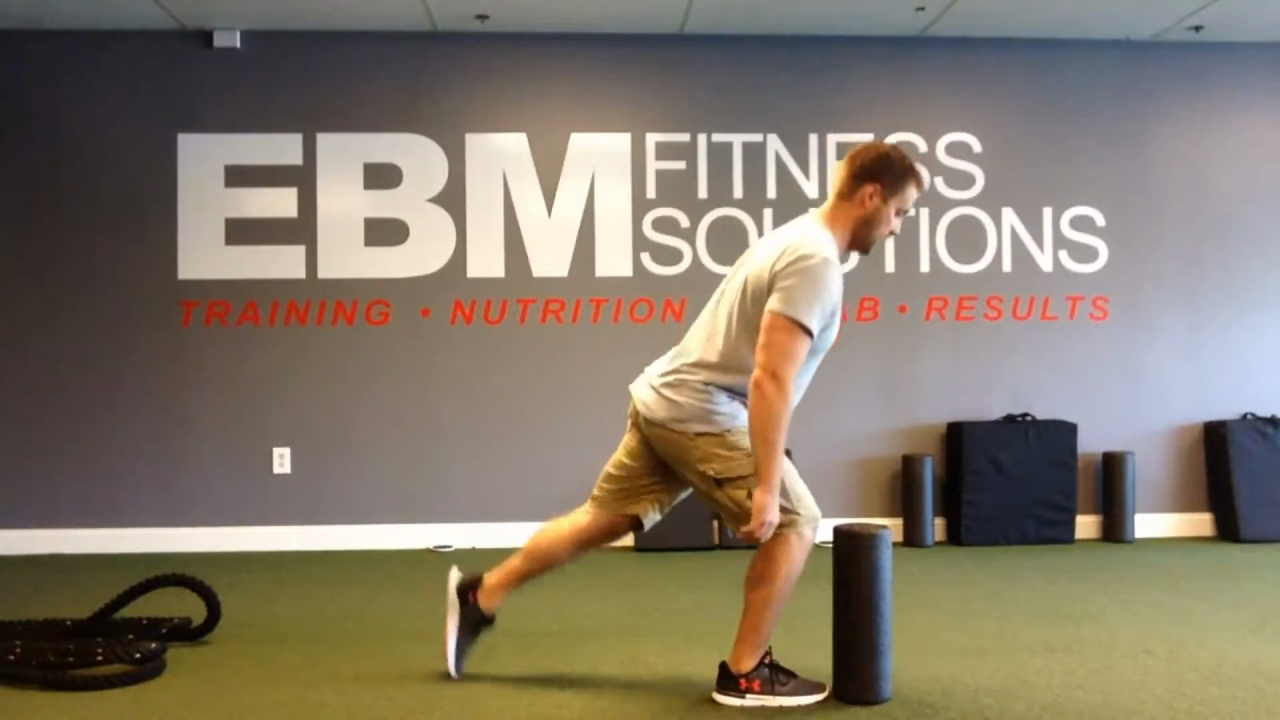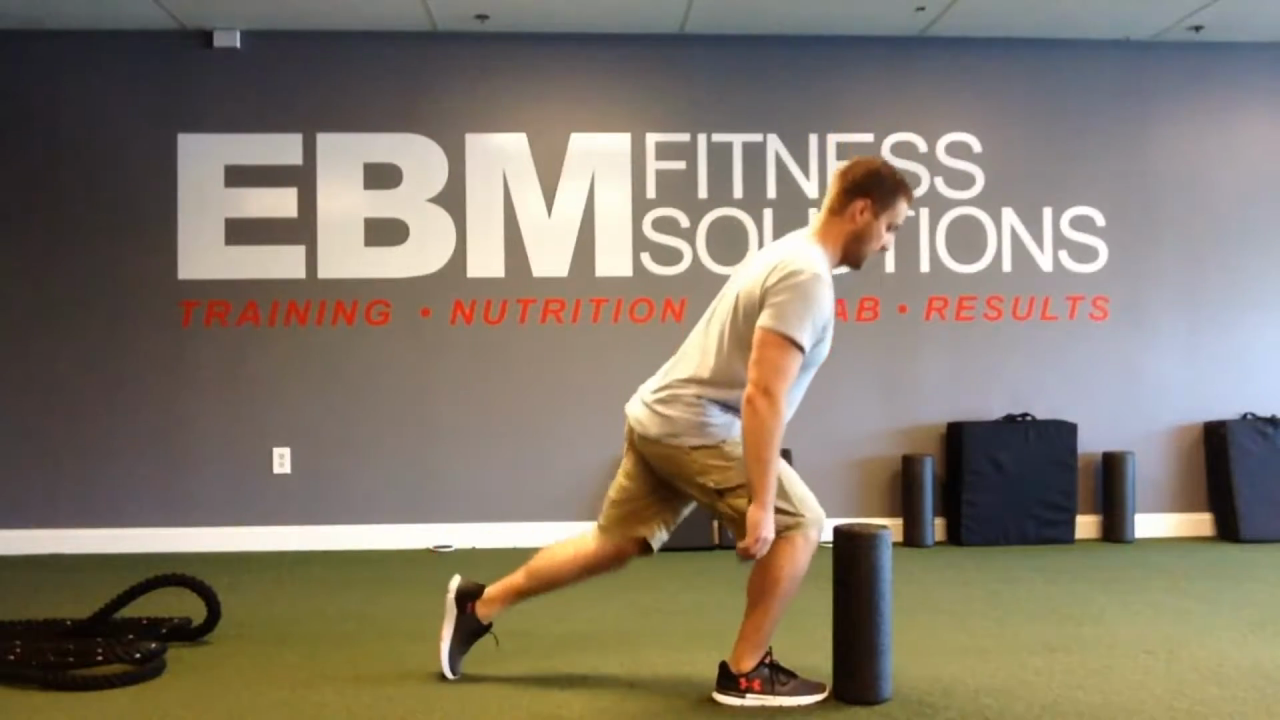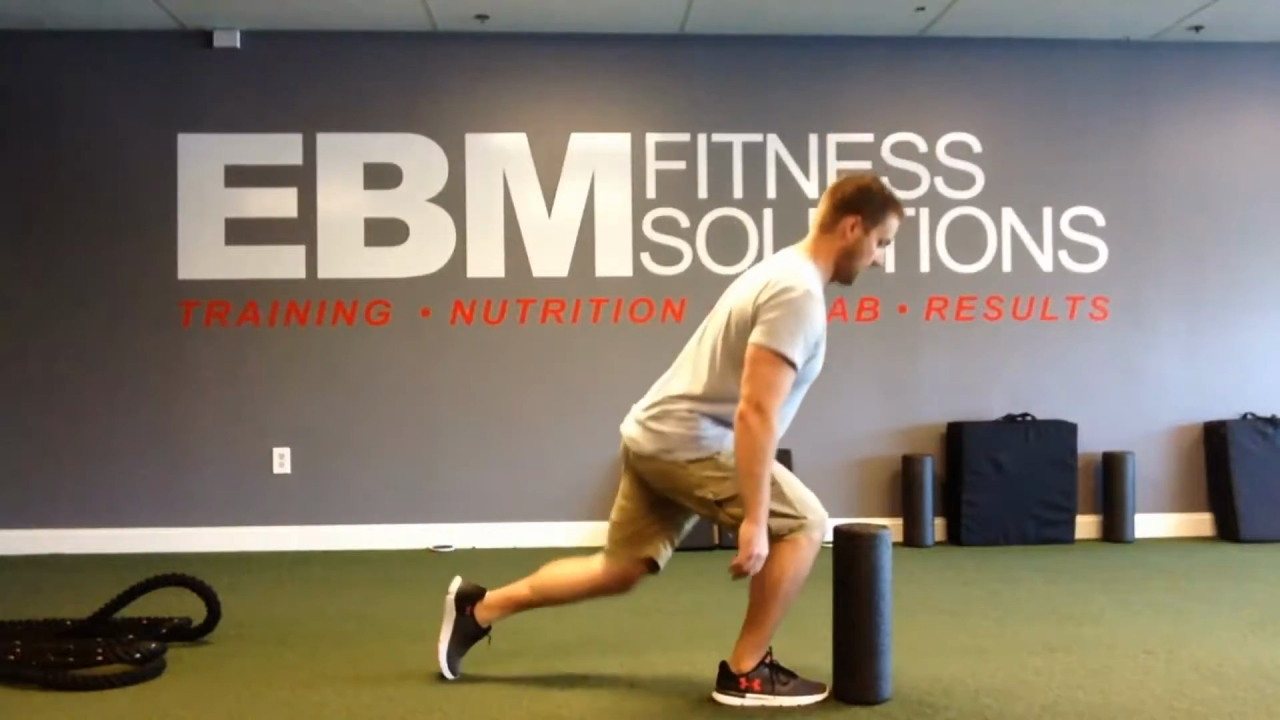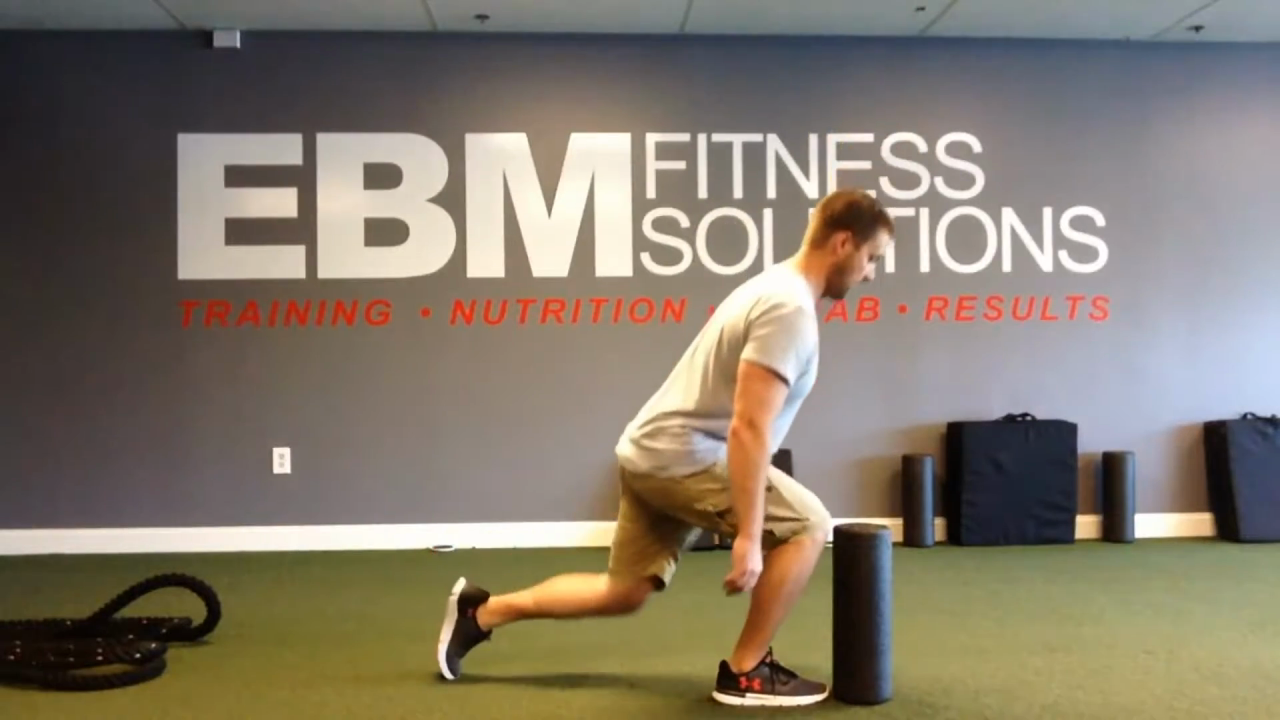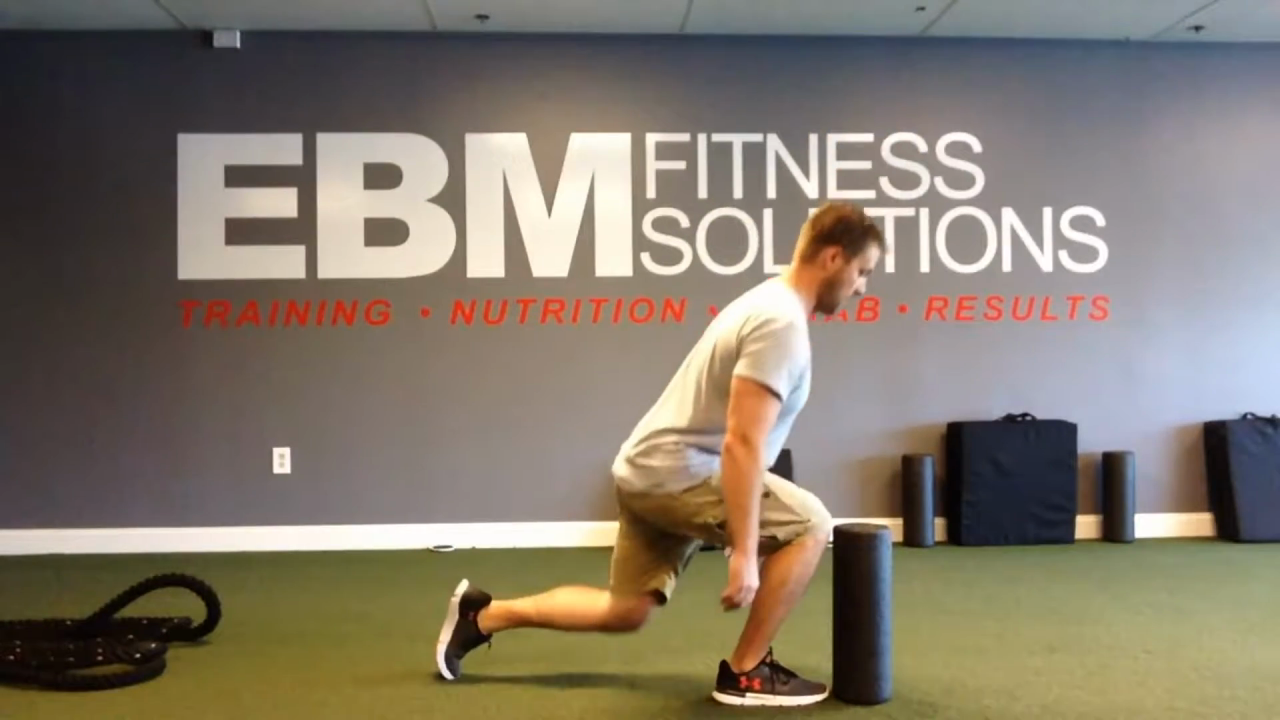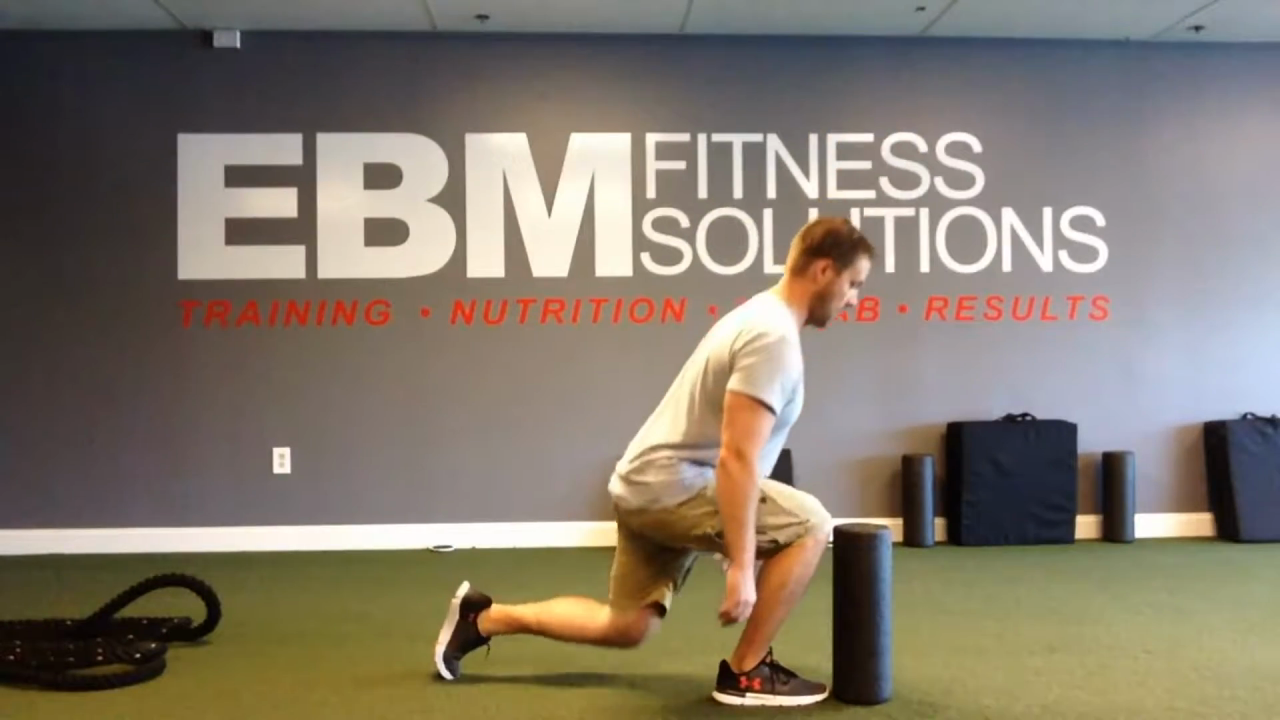
dt=0.1s
person 1, frame 1
left shoulder: (797, 237)
right shoulder: (816, 261)
right elbow: (770, 380)
right wrist: (767, 487)
left hip: (665, 402)
right hip: (698, 413)
left knee: (604, 521)
right knee: (795, 524)
left ankle: (479, 595)
right ankle: (745, 673)
person 1, frame 2
left shoulder: (790, 253)
right shoulder: (807, 276)
right elbow: (762, 396)
right wrist: (761, 503)
left hip: (659, 418)
right hip: (691, 427)
left knee: (611, 547)
right knee: (799, 526)
left ankle: (478, 606)
right ankle: (746, 673)
person 1, frame 3
left shoulder: (783, 271)
right shoulder: (798, 292)
right elbow: (755, 413)
right wrist: (754, 522)
left hip: (655, 435)
right hip: (685, 440)
left knee: (619, 569)
right knee: (803, 524)
left ankle: (476, 609)
right ankle: (746, 672)
person 1, frame 4
left shoulder: (775, 286)
right shoulder: (789, 308)
right elbow: (748, 428)
right wrist: (748, 537)
left hip: (650, 453)
right hip: (680, 457)
left knee: (623, 593)
right knee: (807, 527)
left ankle: (479, 613)
right ankle: (746, 672)
person 1, frame 5
left shoulder: (766, 303)
right shoulder: (781, 323)
right elbow: (743, 444)
right wrist: (745, 552)
left hip: (650, 470)
right hip: (676, 471)
left knee: (625, 611)
right knee: (809, 526)
left ankle: (480, 615)
right ankle: (747, 673)
person 1, frame 6
left shoulder: (759, 316)
right shoulder: (773, 336)
right elbow: (737, 458)
right wrist: (740, 566)
left hip: (646, 485)
right hip: (671, 487)
left knee: (624, 627)
right knee: (809, 527)
left ankle: (481, 618)
right ankle: (746, 673)
